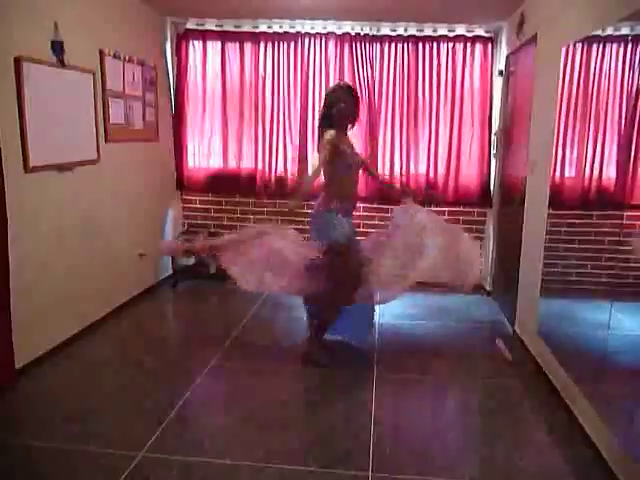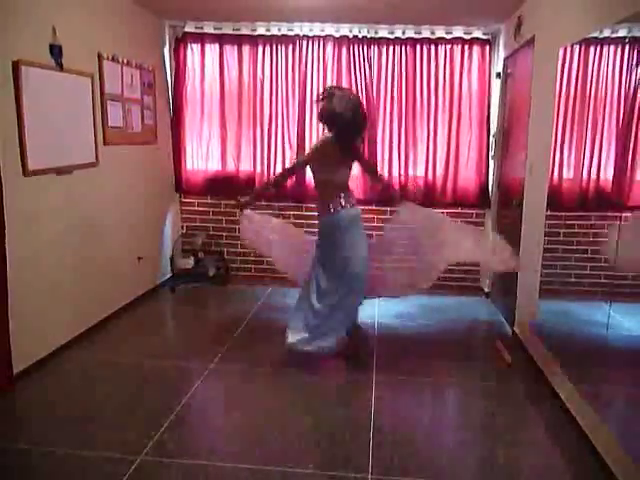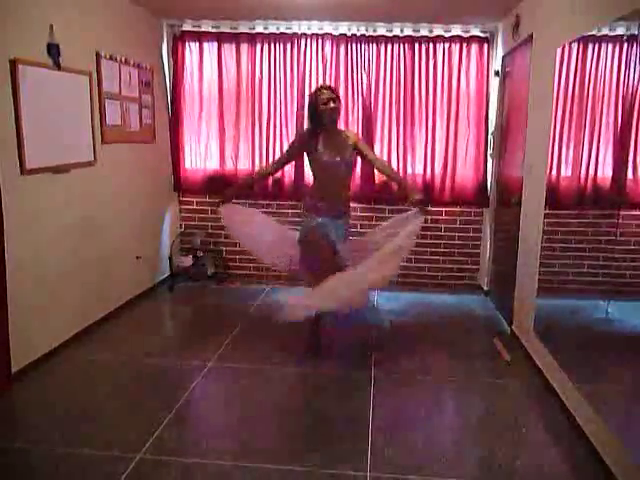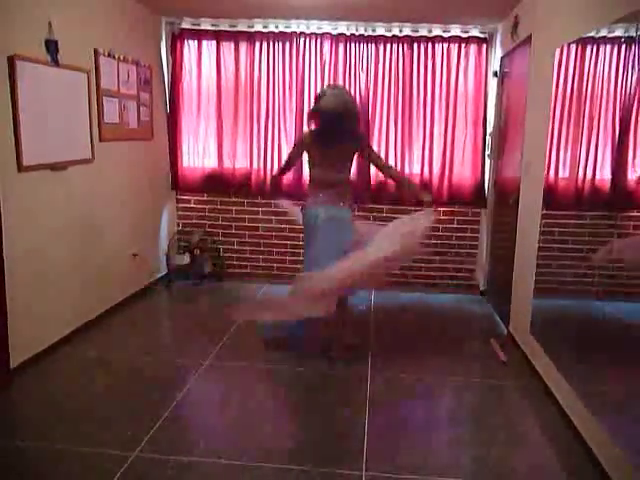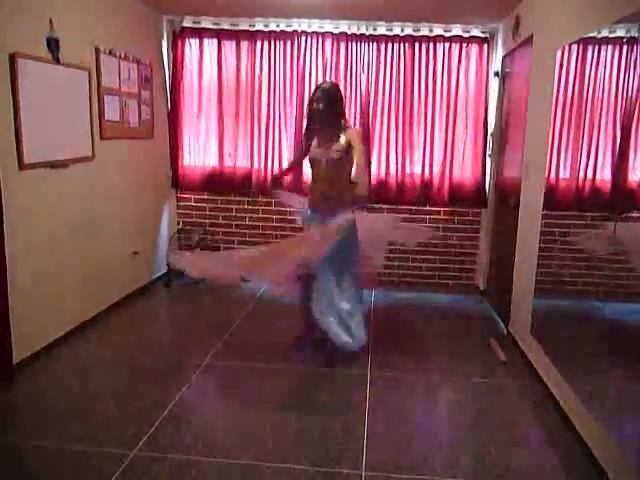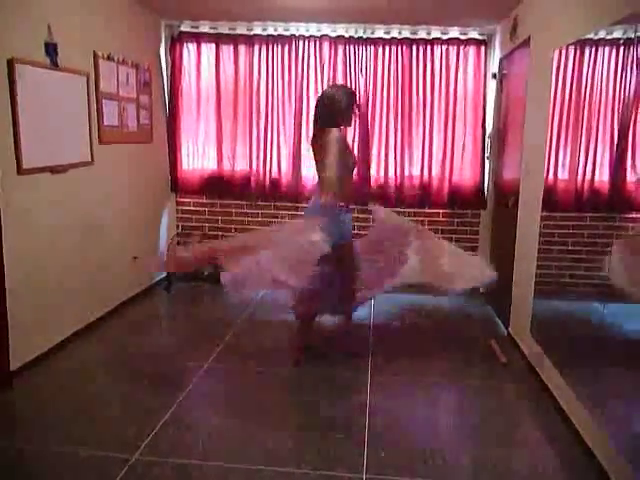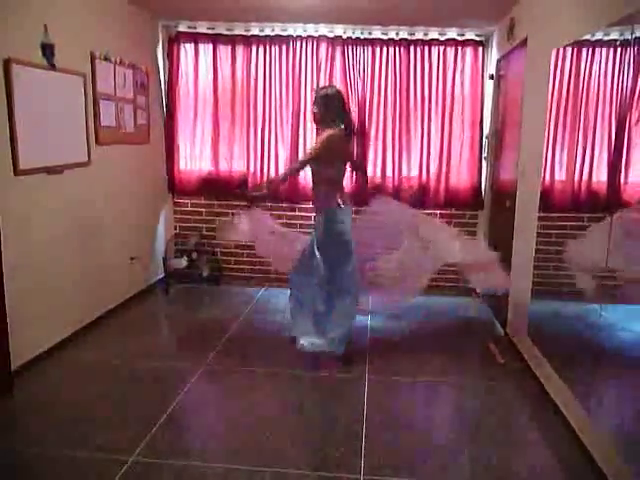
dt=0.5s
person 1, frame 1
left shoulder: (343, 138)
right shoulder: (331, 136)
left elbow: (365, 167)
right elbow: (315, 170)
left wrist: (397, 190)
right wrist: (296, 201)
left hip: (339, 216)
right hip: (331, 215)
left knee: (335, 283)
right knee: (352, 279)
left ankle: (315, 340)
right ankle: (314, 344)
person 1, frame 2
left shoulder: (327, 142)
right shoulder: (349, 141)
left elbow: (290, 172)
right elbow: (373, 171)
left wrist: (252, 197)
right wrist: (394, 192)
left hip: (336, 215)
right hip: (347, 209)
left knee: (330, 278)
right knee: (329, 275)
right ankle: (349, 327)
person 1, frame 3
left shoulder: (351, 138)
right shoulder: (308, 138)
left elbow: (378, 163)
right elbow: (277, 165)
left wrist: (409, 190)
right wrist: (237, 188)
left hip: (339, 217)
right hip: (316, 214)
left knee: (323, 276)
right knee: (323, 275)
left ankle: (314, 333)
right ankle: (314, 332)
person 1, frame 4
left shoulder: (309, 136)
right shoulder: (356, 139)
left elbow: (288, 166)
right elbow: (387, 168)
left wrist: (273, 181)
right wrist: (419, 192)
left hip: (315, 207)
right hip: (341, 208)
left knee: (321, 274)
right ankle: (340, 336)
person 1, frame 5
left shoulder: (351, 134)
right shoulder: (312, 134)
left elbow: (360, 161)
right elbow: (298, 159)
left wrist: (361, 187)
right wrist: (279, 175)
left hip: (340, 214)
right hip: (314, 211)
left knee: (337, 276)
right knee: (306, 273)
left ankle: (340, 340)
right ankle: (310, 327)
person 1, frame 6
left shoulder: (324, 135)
right shoulder: (334, 135)
right elbow: (331, 169)
right wrist: (329, 196)
left hip: (319, 208)
right hip: (333, 212)
left knee: (320, 278)
right knee: (348, 276)
left ankle: (302, 341)
person 1, frame 7
left shoulder: (330, 137)
right shoulder: (340, 137)
left elbow: (299, 164)
right elbow: (357, 167)
left wrist: (267, 188)
right wrist: (368, 187)
left hip: (330, 211)
right hip: (334, 209)
left knee: (331, 276)
right knee: (320, 271)
left ankle: (336, 343)
right ankle: (328, 335)
